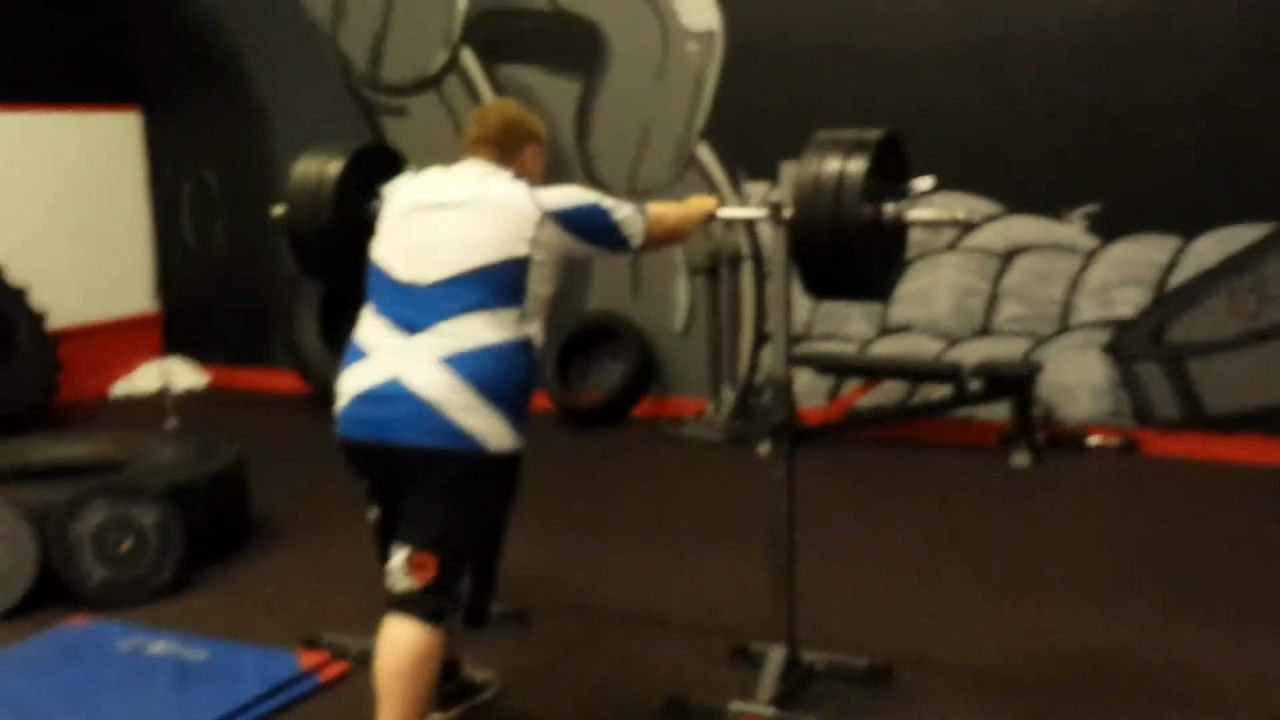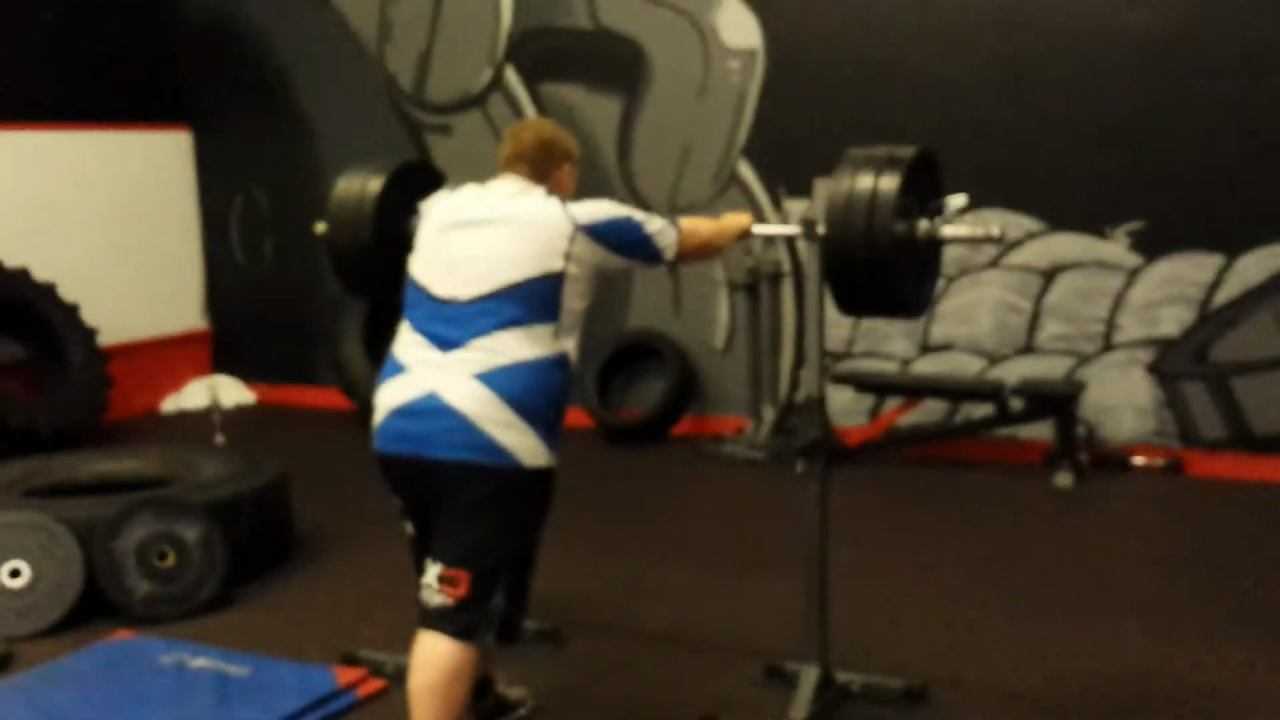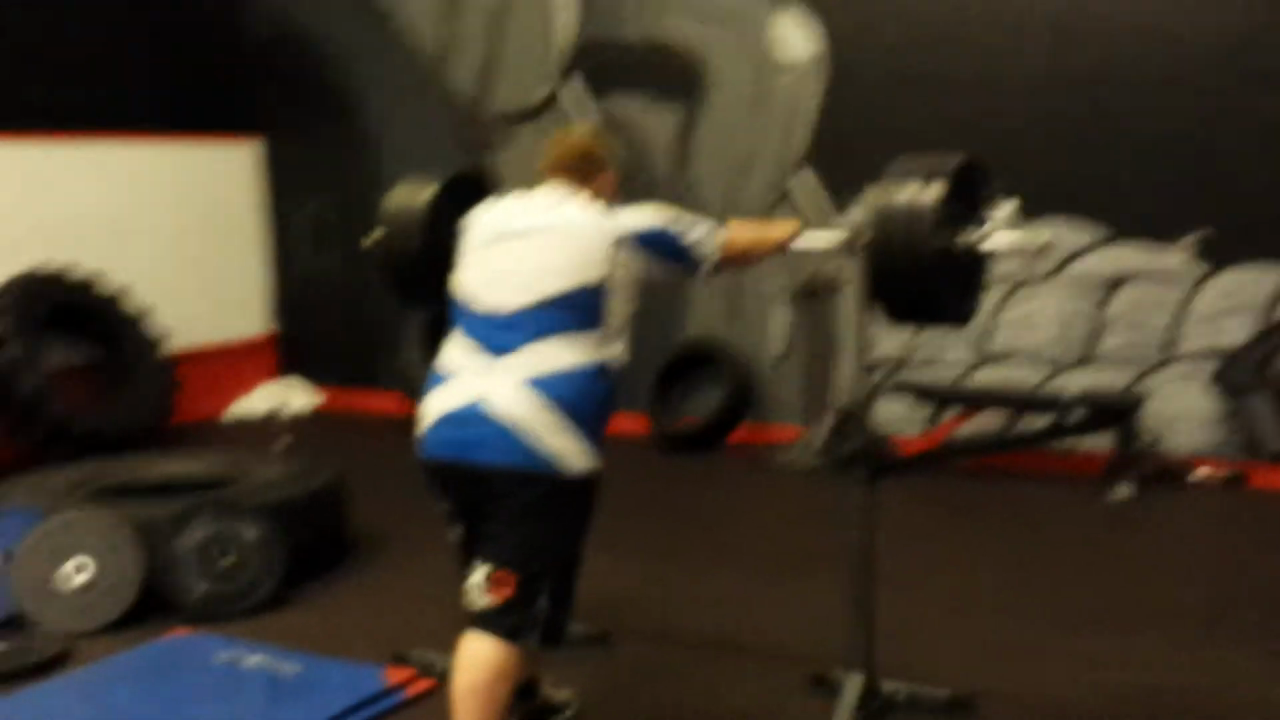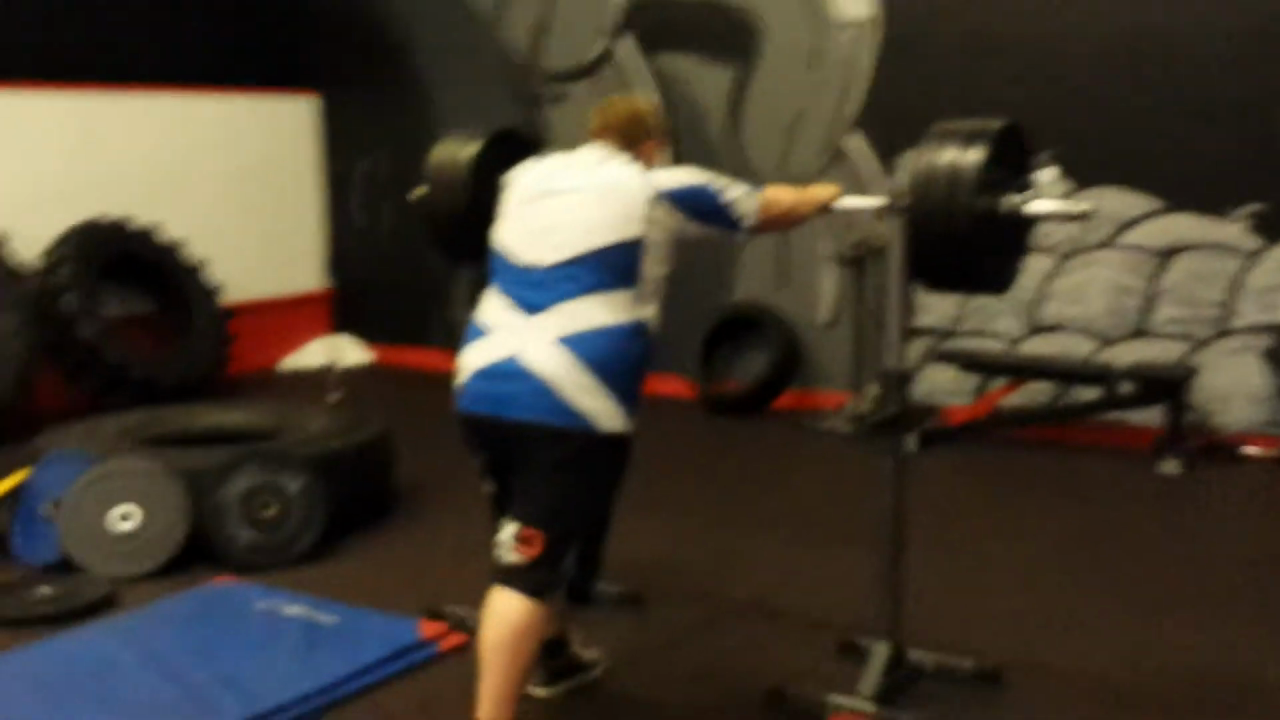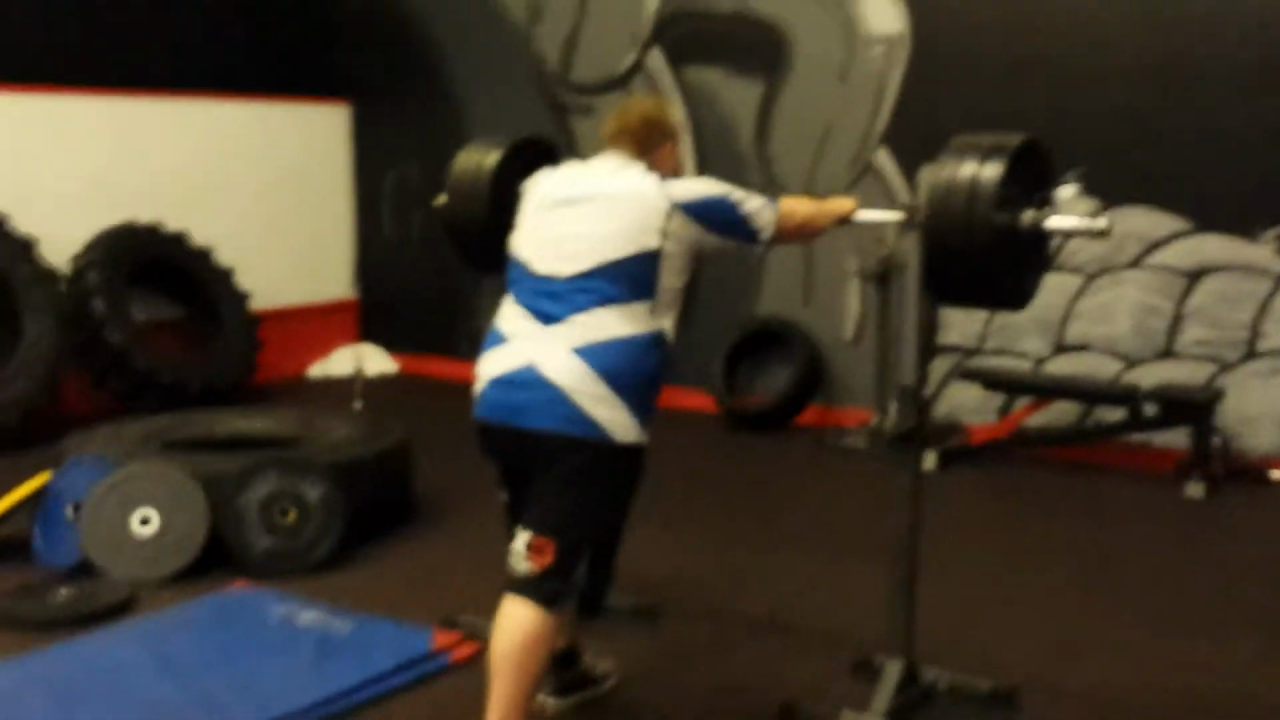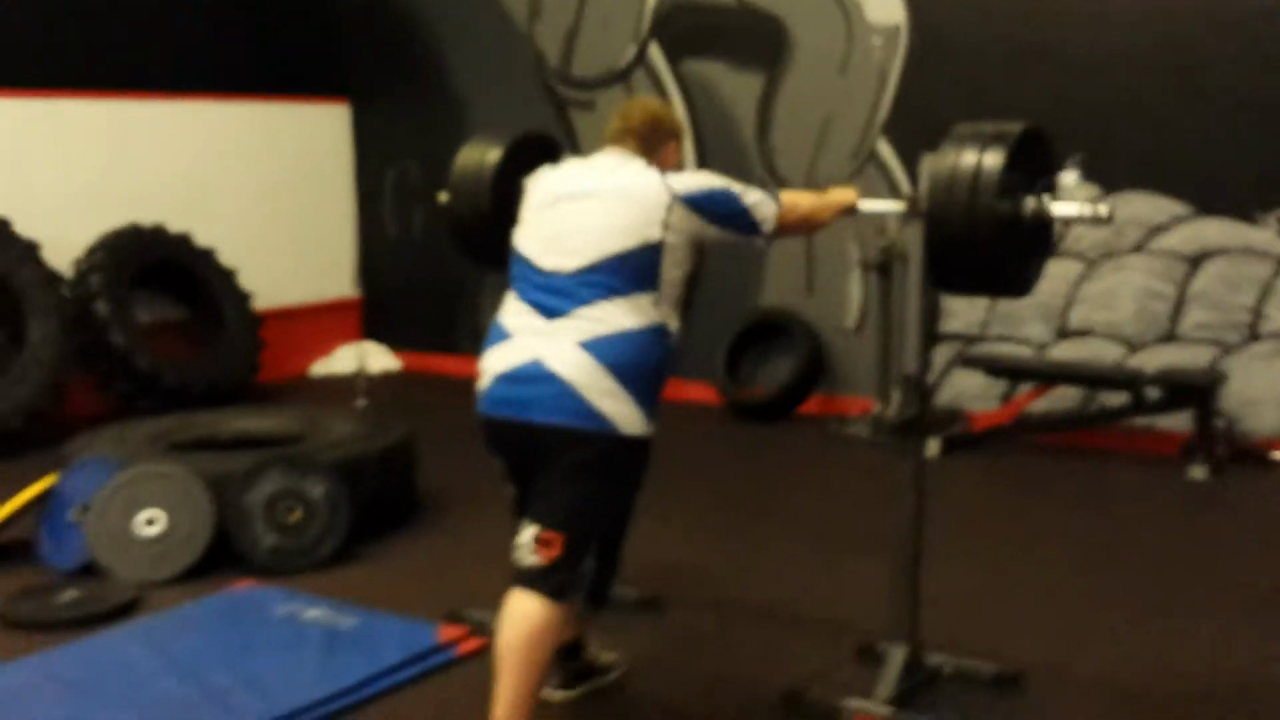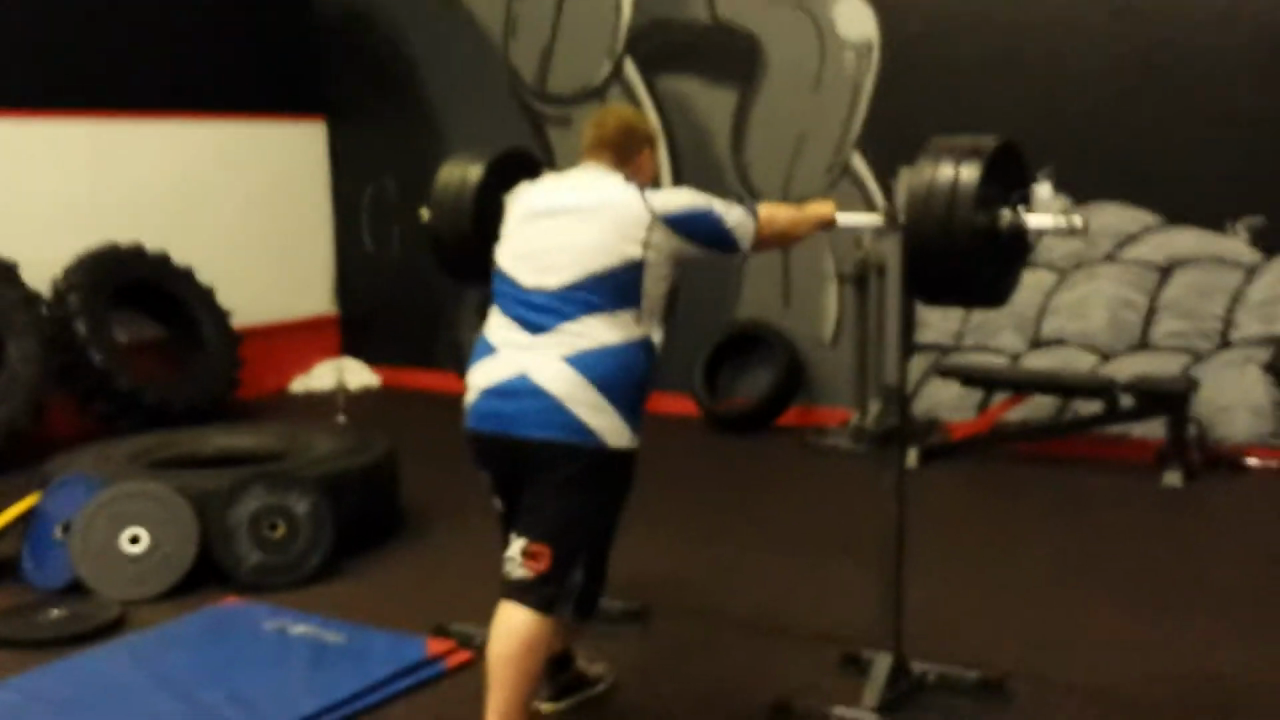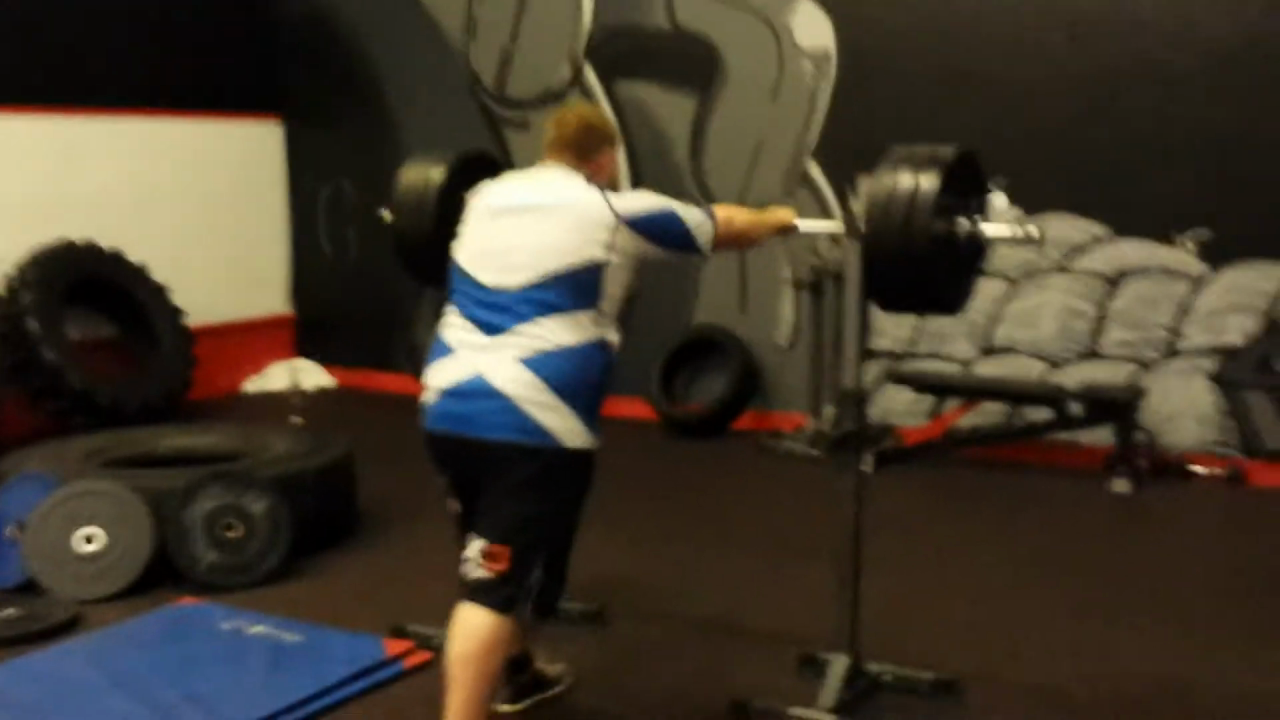
dt=0.2s
person 1, frame 1
left shoulder: (405, 192)
right shoulder: (542, 208)
right elbow: (653, 226)
right wrist: (699, 208)
left hip: (362, 413)
right hip: (451, 426)
left knee: (423, 567)
right knee: (419, 593)
person 1, frame 2
left shoulder: (441, 208)
right shoulder: (575, 224)
right elbow: (688, 239)
right wrist: (733, 226)
left hip: (399, 426)
right hip: (486, 440)
left knee: (459, 580)
right knee: (452, 607)
person 1, frame 3
left shoulder: (484, 219)
right shoulder: (615, 230)
right elbow: (728, 245)
right wrist: (779, 233)
left hip: (446, 432)
right hip: (532, 444)
left knee: (505, 584)
right knee: (498, 609)
person 1, frame 4
left shoulder: (527, 176)
right shoulder: (657, 190)
right elbow: (767, 207)
right wrist: (818, 197)
left hip: (482, 389)
right hip: (565, 403)
left knee: (540, 540)
right knee: (528, 566)
left ankle: (551, 656)
person 1, frame 5
left shoulder: (544, 185)
right shoulder: (673, 201)
right elbow: (785, 219)
right wrist: (836, 209)
left hip: (499, 397)
right hip: (581, 413)
left knee: (555, 546)
right knee: (538, 575)
left ankle: (563, 666)
person 1, frame 6
left shoulder: (546, 182)
right shoulder: (674, 195)
right elbow: (785, 213)
right wrist: (837, 201)
left hip: (504, 393)
right hip: (587, 407)
left knee: (560, 542)
right knee: (546, 567)
left ankle: (569, 658)
person 1, frame 7
left shoulder: (524, 198)
right shoulder: (652, 212)
right elbow: (763, 228)
right wrist: (814, 214)
left hip: (491, 407)
right hip: (572, 421)
left knee: (545, 556)
right knee: (536, 581)
left ankle: (557, 670)
person 1, frame 8
left shoulder: (485, 197)
right shoulder: (611, 215)
right elbow: (722, 230)
right wrist: (775, 220)
left hip: (448, 408)
right hip: (531, 421)
left knee: (506, 560)
right knee: (496, 583)
